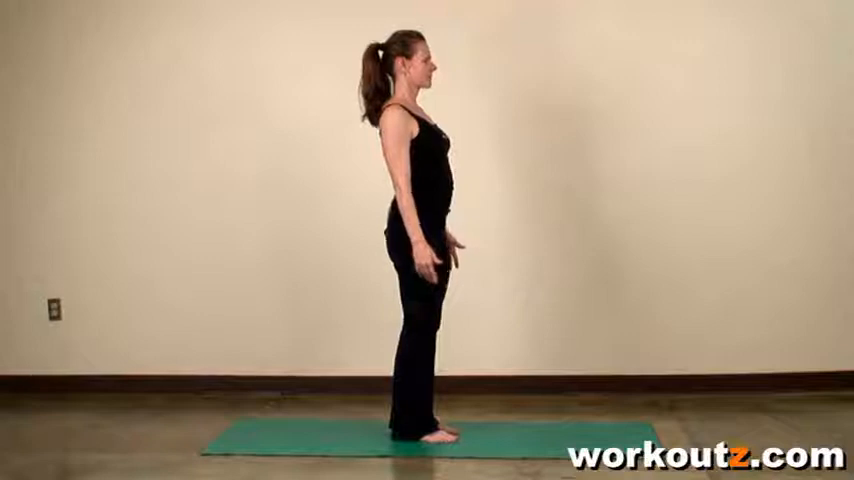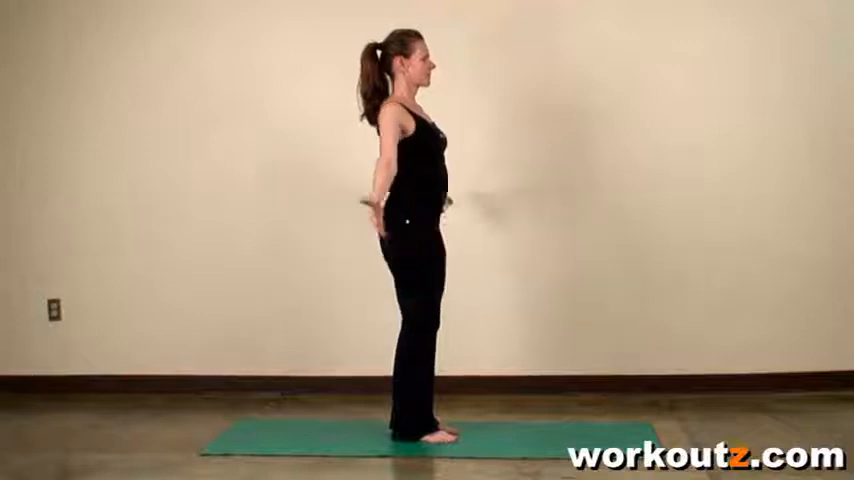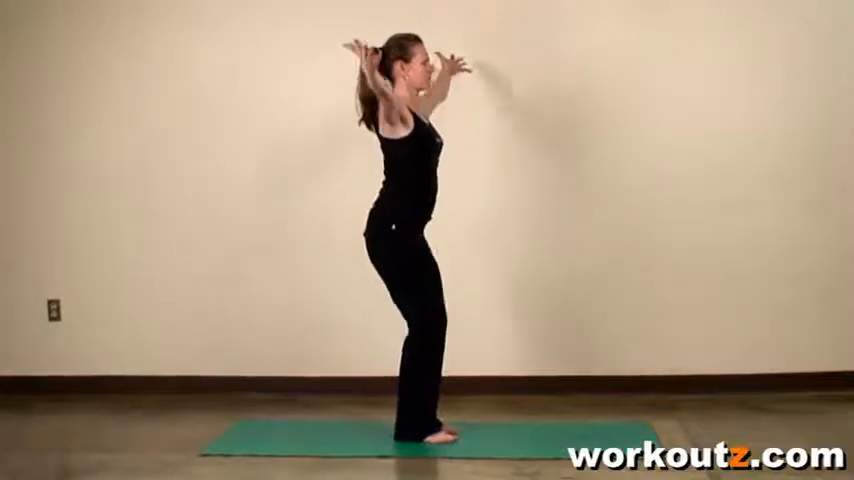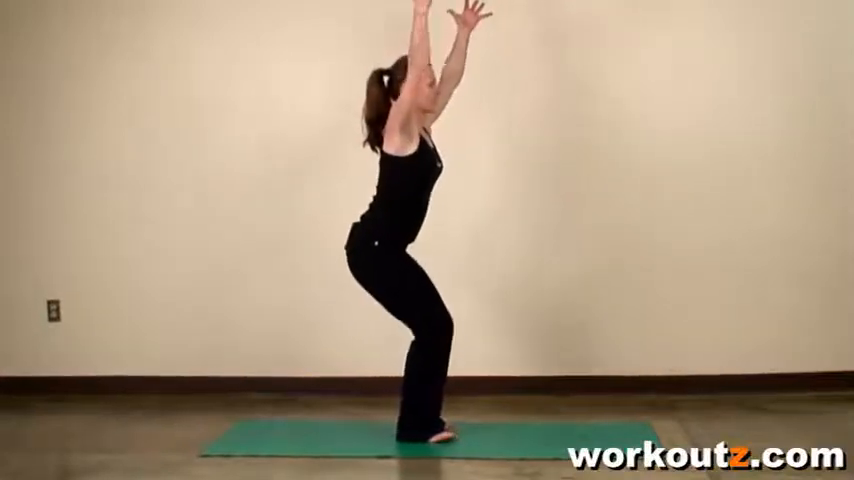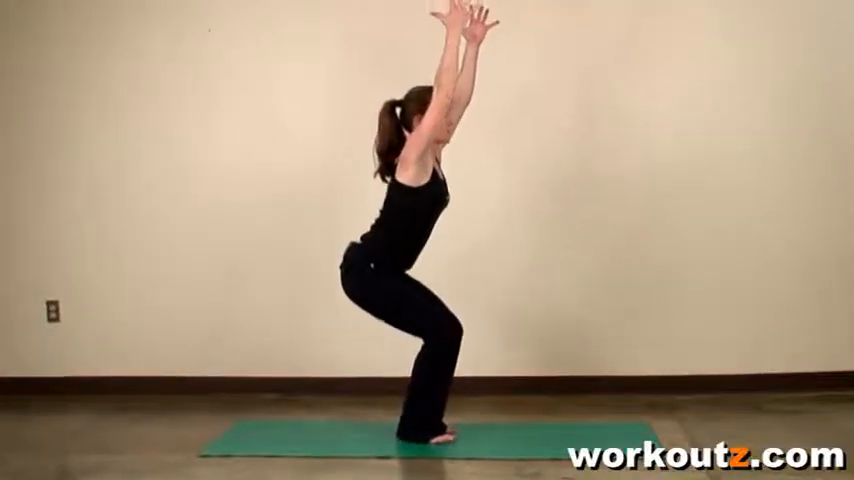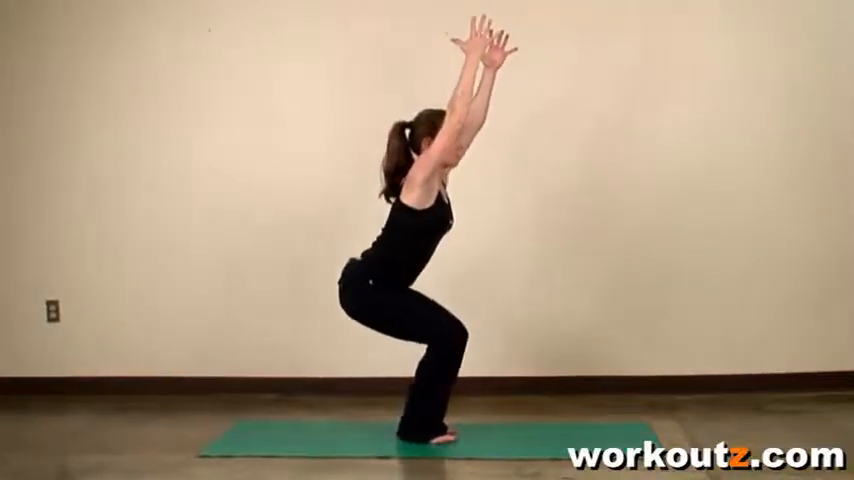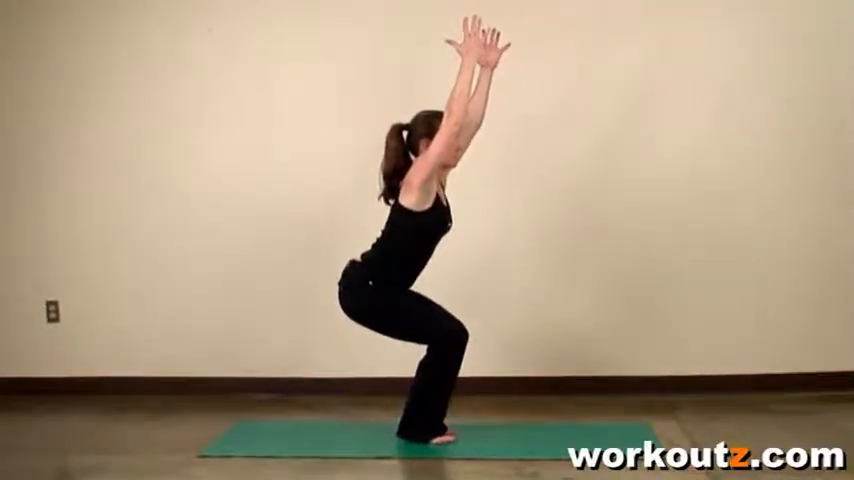
dt=0.7s
person 1, frame 1
left shoulder: (414, 111)
right shoulder: (394, 115)
right elbow: (403, 185)
right wrist: (418, 242)
left hip: (429, 228)
right hip: (412, 233)
left knee: (425, 327)
right knee: (419, 327)
left ankle: (419, 419)
right ankle: (412, 424)
person 1, frame 2
left shoulder: (413, 108)
right shoulder: (392, 110)
right elbow: (389, 159)
left wrist: (437, 190)
right wrist: (378, 199)
left hip: (425, 228)
right hip: (406, 230)
left knee: (425, 324)
right knee: (418, 324)
left ankle: (418, 419)
right ankle: (411, 424)
person 1, frame 3
left shoulder: (415, 109)
right shoulder: (393, 110)
left elbow: (436, 93)
right elbow: (380, 91)
left wrist: (449, 73)
right wrist: (368, 71)
left hip: (407, 232)
right hip: (391, 232)
left knee: (431, 324)
right knee: (425, 325)
left ankle: (422, 420)
right ankle: (413, 425)
person 1, frame 4
left shoulder: (421, 126)
right shoulder: (399, 127)
left elbow: (451, 78)
right elbow: (416, 68)
left hip: (386, 249)
right hip: (372, 250)
left knee: (436, 328)
right knee: (433, 327)
left ankle: (423, 420)
right ankle: (416, 425)
person 1, frame 5
left shoulder: (432, 156)
right shoulder: (413, 159)
left elbow: (459, 97)
right elbow: (443, 94)
left wrist: (473, 45)
left hip: (380, 270)
right hip: (367, 272)
left knee: (445, 333)
right knee: (443, 333)
left ankle: (424, 422)
right ankle: (417, 426)
person 1, frame 6
left shoulder: (438, 178)
right shoulder: (420, 179)
left elbow: (472, 122)
right elbow: (457, 118)
left wrist: (490, 68)
right wrist: (472, 59)
left hip: (381, 286)
right hip: (365, 288)
left knee: (450, 336)
right knee: (448, 336)
left ankle: (423, 422)
right ankle: (418, 427)
person 1, frame 7
left shoulder: (437, 179)
right shoulder: (418, 180)
left elbow: (469, 123)
right elbow: (454, 120)
left wrist: (487, 68)
right wrist: (468, 61)
left hip: (381, 288)
right hip: (365, 289)
left knee: (450, 336)
right knee: (449, 336)
left ankle: (424, 423)
right ankle: (419, 427)
